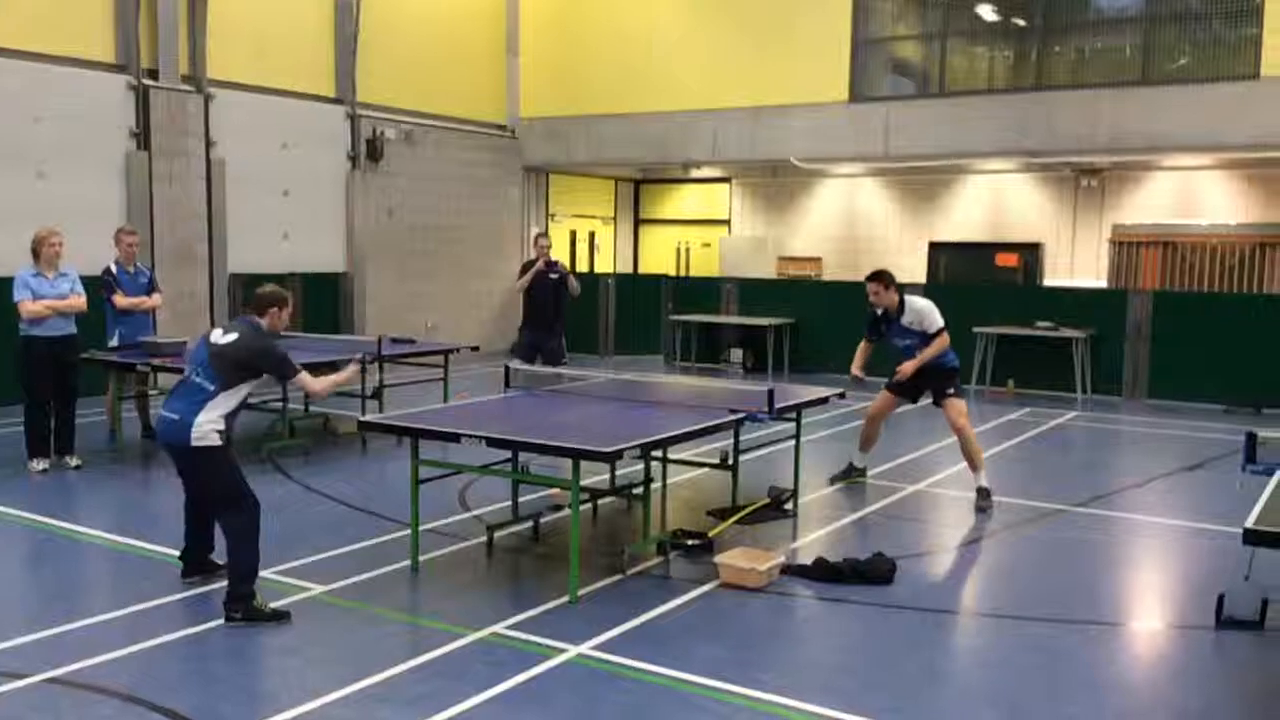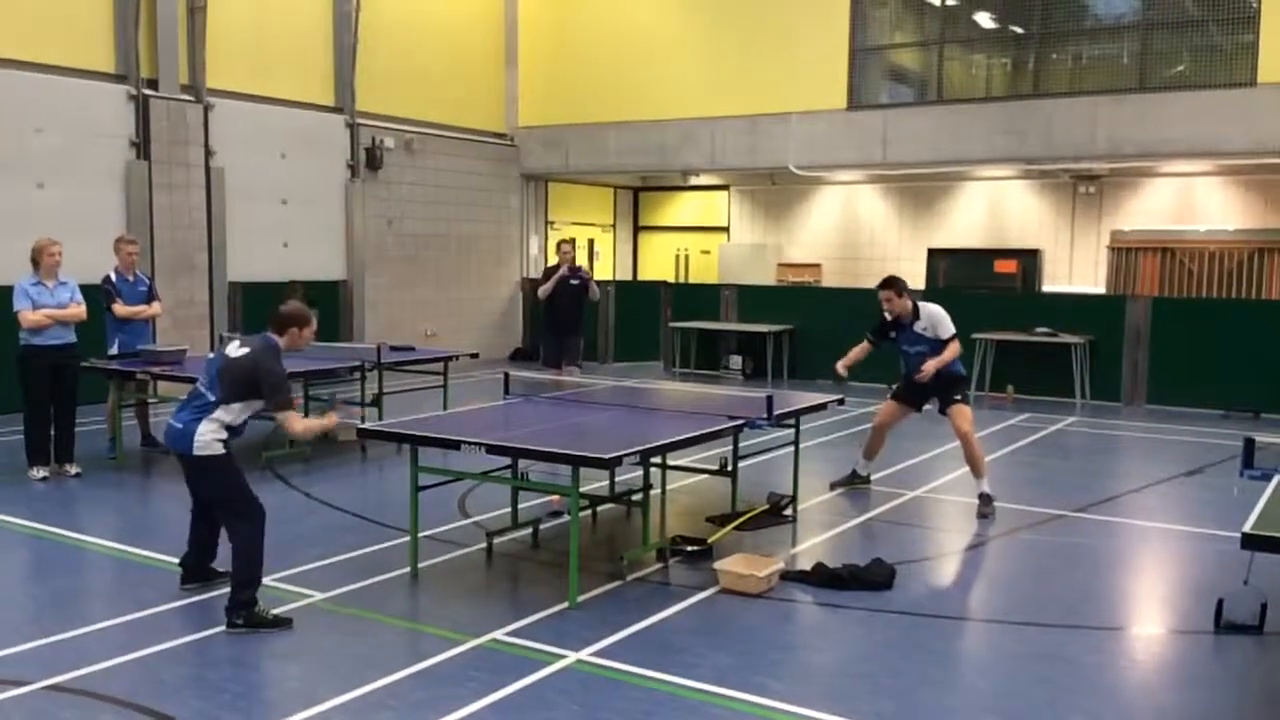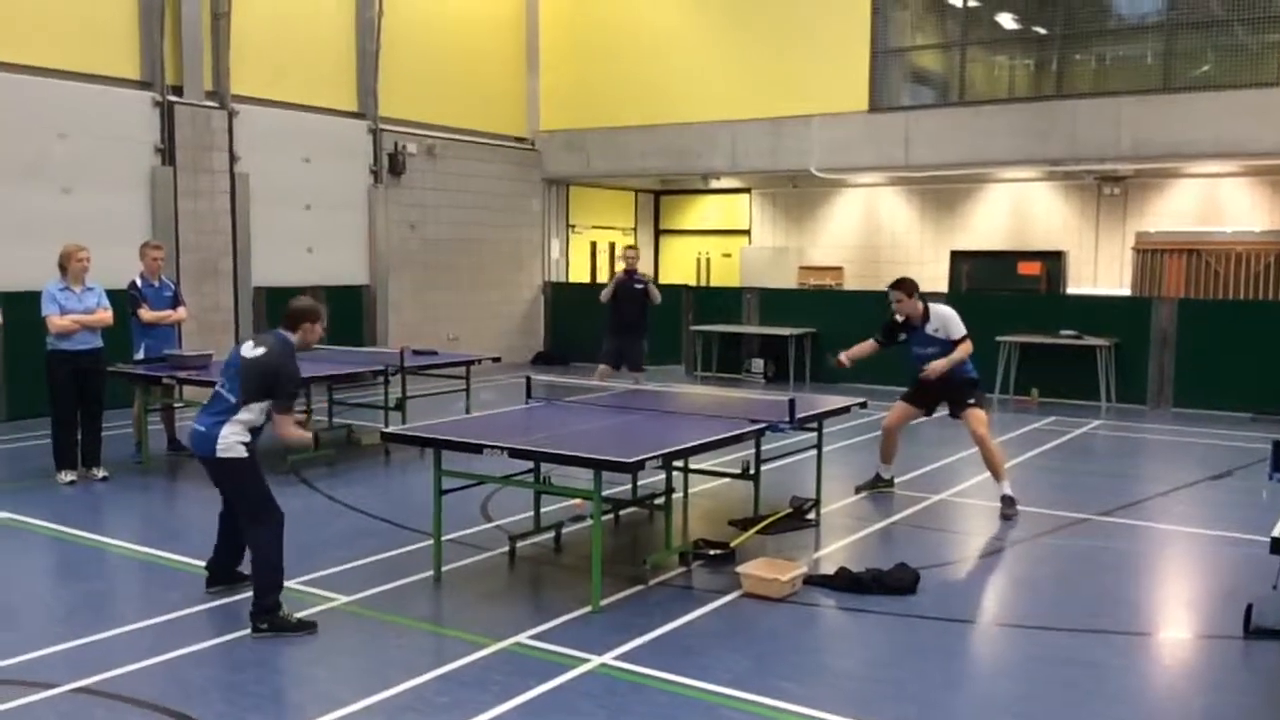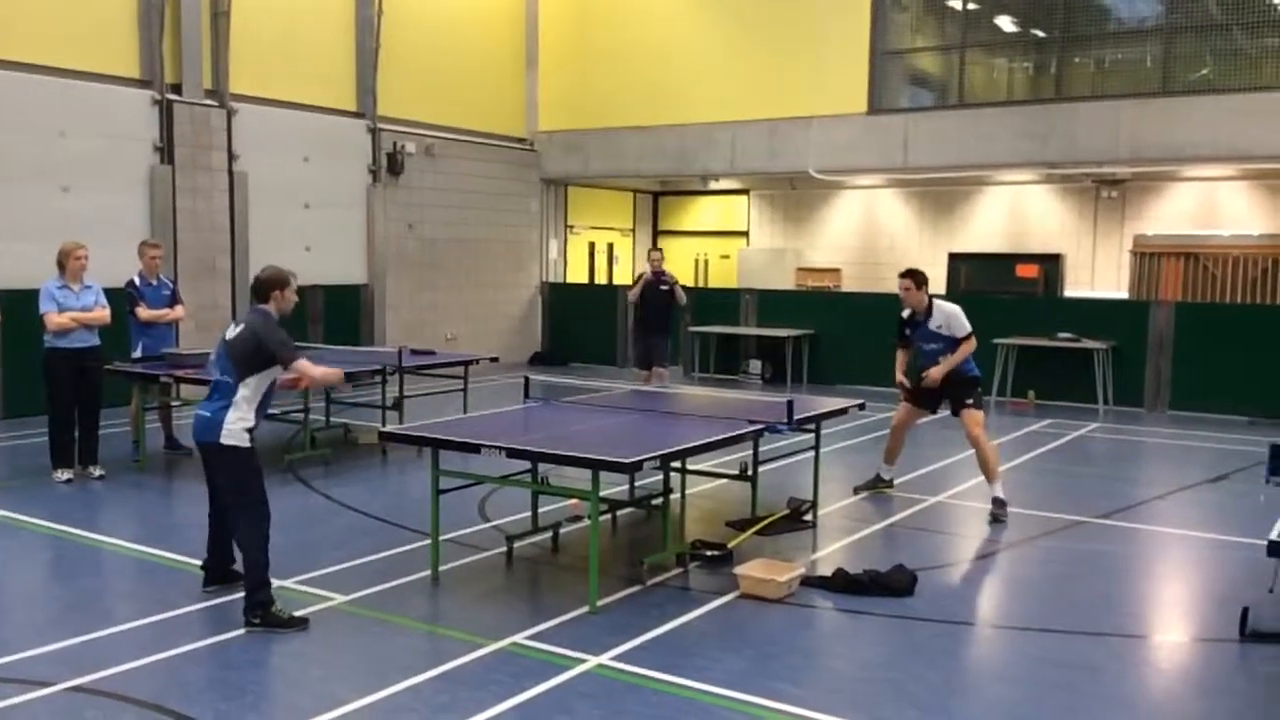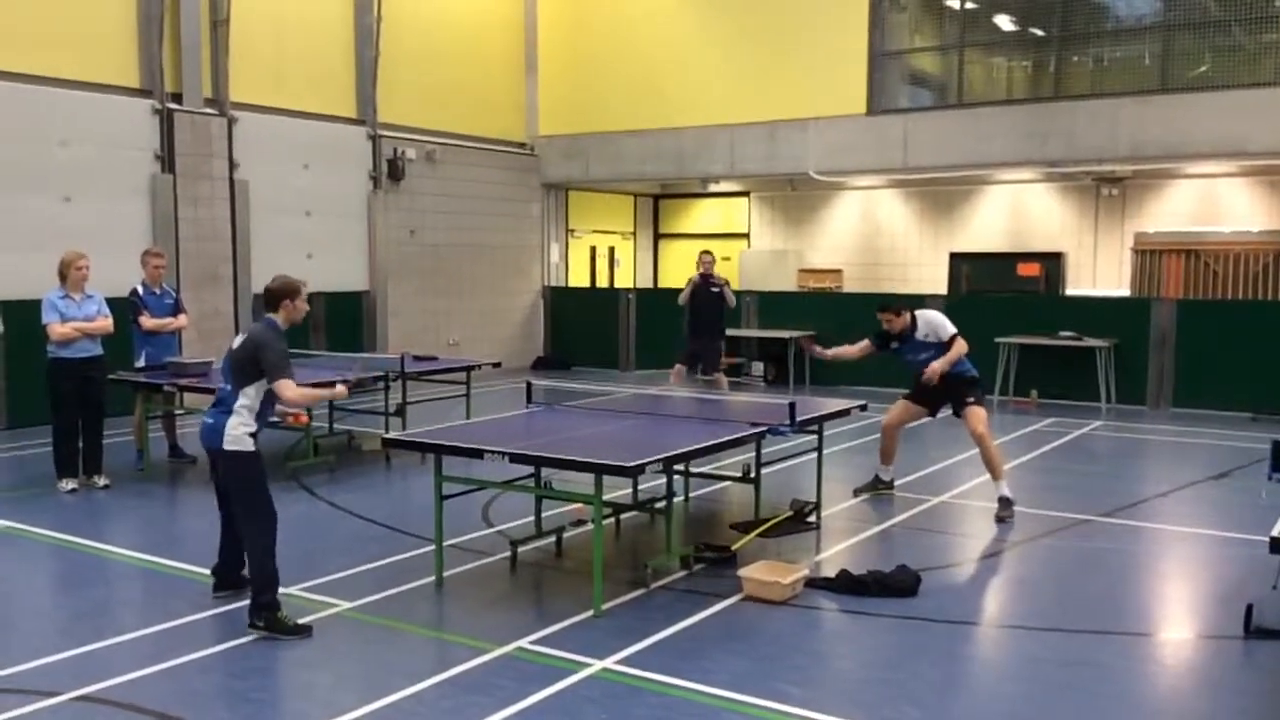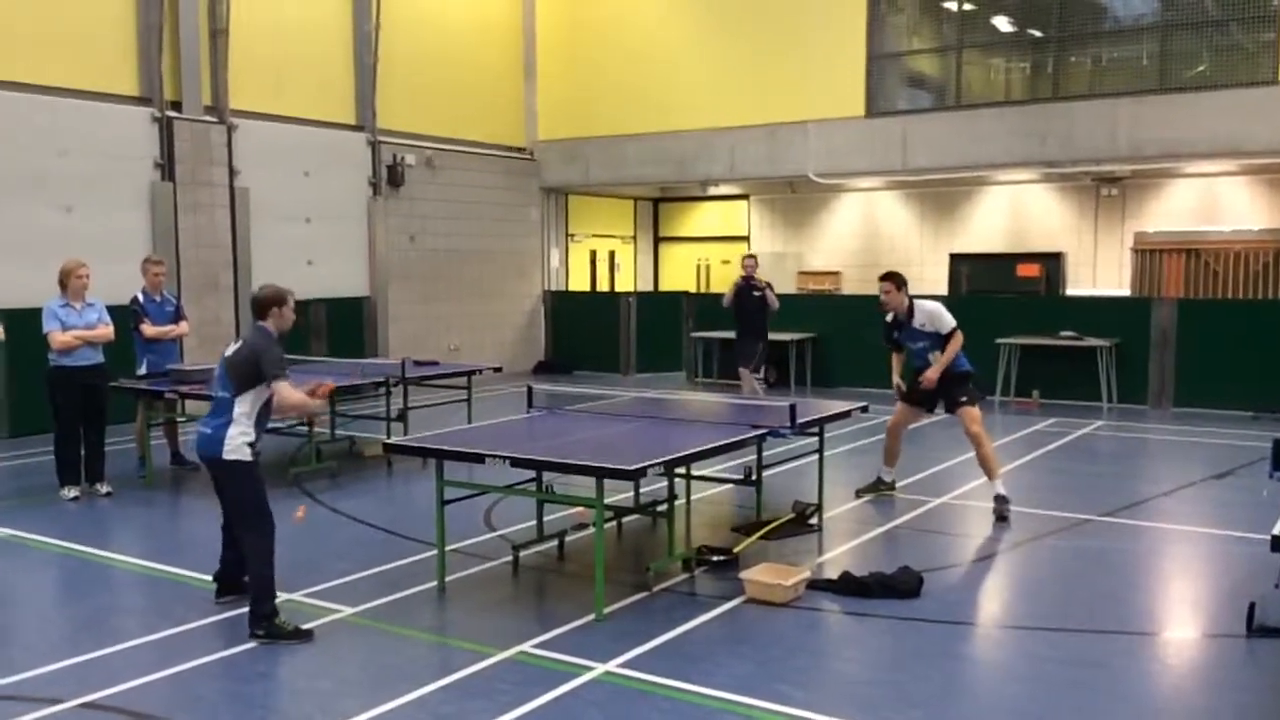
dt=0.7s
person 1, frame 1
left shoulder: (223, 334)
right shoulder: (260, 347)
right elbow: (314, 388)
right wrist: (346, 376)
left hip: (170, 424)
right hip: (197, 434)
left knee: (201, 495)
right knee: (241, 509)
left ankle: (195, 563)
right ankle: (240, 602)
person 1, frame 2
left shoulder: (245, 344)
right shoulder: (268, 364)
right elbow: (296, 429)
left wrist: (272, 404)
right wrist: (326, 424)
left hip: (181, 431)
right hip: (202, 441)
left knee: (208, 503)
right knee: (247, 516)
left ankle: (195, 570)
right ankle: (242, 610)
person 1, frame 3
left shoulder: (253, 344)
right shoulder: (285, 365)
right elbow: (284, 431)
right wrist: (307, 438)
left hip: (203, 436)
right hip: (227, 446)
left knee: (236, 507)
right knee: (266, 521)
left ankle: (222, 573)
right ankle: (266, 614)
person 1, frame 4
left shoulder: (241, 326)
right shoulder: (267, 331)
right elbow: (314, 374)
left wrist: (283, 379)
right wrist: (335, 375)
left hip: (207, 424)
right hip: (229, 433)
left knee: (224, 504)
right knee: (253, 514)
left ankle: (217, 571)
right ankle: (259, 609)
person 1, frame 5
left shoulder: (254, 333)
right shoulder: (270, 341)
right elbow: (289, 394)
left wrist: (276, 410)
right wrist: (331, 393)
left hip: (218, 431)
right hip: (233, 437)
left knee: (236, 509)
right knee: (260, 519)
left ankle: (228, 577)
right ankle: (265, 612)
person 1, frame 6
left shoulder: (243, 344)
right shoulder: (265, 348)
right elbow: (288, 398)
left wrist: (299, 400)
right wrist: (315, 405)
left hip: (209, 440)
right hip: (231, 448)
left knee: (236, 518)
right knee: (258, 527)
left ankle: (229, 582)
right ankle: (263, 620)
person 2, frame 1
left shoulder: (920, 306)
right shoulder: (878, 316)
left elbow: (944, 340)
right elbow: (867, 342)
left wrist: (914, 363)
right wrist: (857, 365)
left hip: (942, 368)
right hip: (909, 369)
left knee: (959, 425)
right knee: (873, 414)
left ankle: (982, 486)
right ankle: (858, 466)
person 2, frame 2
left shoulder: (933, 313)
right shoulder: (888, 322)
left elbow: (955, 346)
right elbow: (865, 346)
left wrist: (935, 364)
right wrist: (844, 362)
left hip: (949, 376)
right hip: (915, 378)
left knee: (964, 431)
right knee: (879, 423)
left ankle: (985, 493)
right ankle: (861, 473)
person 2, frame 3
left shoulder: (944, 314)
right shoulder: (898, 324)
left elbow: (967, 346)
right elbow: (873, 344)
left wrist: (943, 363)
right wrist: (847, 355)
left hip: (959, 380)
right hip: (926, 381)
left knee: (980, 434)
right knee: (889, 425)
left ankle: (1006, 495)
right ankle: (884, 477)
person 2, frame 4
left shoulder: (949, 311)
right shoulder: (906, 318)
left elbow: (970, 343)
right elbow: (904, 348)
left wrist: (942, 369)
right wrist: (899, 373)
left hip: (961, 378)
right hip: (928, 376)
left knee: (976, 434)
right knee: (897, 425)
left ankle: (998, 497)
right ankle: (884, 477)
person 2, frame 5
left shoulder: (932, 318)
right shoulder: (889, 335)
left elbow: (961, 346)
right elbow: (860, 349)
left wrist: (941, 363)
right wrist: (826, 352)
left hip: (961, 380)
right hip: (929, 384)
left knee: (980, 432)
right knee: (889, 423)
left ankle: (1004, 497)
right ankle: (884, 479)
person 2, frame 6
left shoulder: (930, 309)
right shoulder: (891, 322)
left elbow: (957, 338)
left wrist: (936, 369)
right wrist: (896, 376)
left hip: (954, 375)
right hip: (923, 377)
left knee: (974, 431)
right knee: (894, 426)
left ankle: (1000, 494)
right ankle: (886, 480)
person 3, frame 1
left shoulder: (71, 276)
right shoulder: (24, 277)
left elbow: (81, 305)
right elbow: (28, 312)
left wrist: (48, 303)
right wrist: (65, 306)
left hip: (67, 343)
right hip: (35, 345)
left knee: (67, 399)
right knee: (37, 400)
left ankle: (66, 452)
right ankle: (38, 455)
person 3, frame 2
left shoulder: (70, 285)
right shoulder: (23, 287)
left elbow: (81, 314)
right elbow: (27, 321)
left wrist: (48, 312)
right wrist: (65, 315)
left hip: (67, 351)
right hip: (35, 353)
left knee: (67, 407)
right knee: (37, 409)
left ankle: (66, 460)
right ankle: (38, 463)
person 3, frame 3
left shoulder: (97, 290)
right shoulder: (51, 291)
left elbow: (108, 319)
right elbow: (55, 325)
left wrist: (75, 318)
right wrist: (92, 320)
left hip: (93, 356)
right hip: (62, 358)
left knee: (93, 411)
right knee: (64, 414)
left ankle: (93, 464)
right ankle: (65, 467)
person 3, frame 4
left shoulder: (95, 288)
right shoulder: (49, 289)
left elbow: (105, 318)
right elbow: (53, 324)
left wrist: (73, 315)
right wrist: (89, 319)
left hip: (91, 354)
right hip: (60, 356)
left knee: (90, 410)
right knee: (62, 411)
left ankle: (90, 462)
right ankle: (62, 465)
person 3, frame 5
left shoulder: (97, 298)
right shoulder: (51, 300)
left elbow: (108, 327)
right elbow: (56, 334)
left wrist: (76, 325)
right wrist: (92, 329)
left hip: (94, 364)
right hip: (63, 366)
left knee: (94, 419)
right knee: (66, 422)
left ankle: (94, 472)
right ankle: (67, 475)
person 3, frame 6
left shoulder: (97, 306)
right shoulder: (52, 308)
left elbow: (109, 334)
right elbow: (57, 342)
left wrist: (77, 333)
right wrist: (93, 337)
left hip: (95, 372)
right hip: (64, 375)
left knee: (96, 427)
right knee: (67, 429)
left ankle: (97, 479)
right ankle: (69, 483)
person 4, frame 1
left shoulder: (146, 272)
right shoulder: (110, 272)
left elbow: (156, 301)
right elbow: (119, 303)
left wrist: (130, 302)
right wrist: (142, 299)
left hip: (145, 338)
right hip: (120, 339)
left knee: (142, 386)
right knee: (116, 387)
left ankle: (147, 427)
person 4, frame 2
left shoulder: (146, 281)
right shoulder: (109, 282)
left elbow: (156, 310)
right elbow: (119, 311)
left wrist: (130, 312)
right wrist: (143, 308)
left hip: (144, 347)
right hip: (120, 348)
left knee: (142, 393)
right knee: (116, 395)
left ankle: (146, 437)
right ankle: (113, 441)
person 4, frame 3
left shoulder: (171, 286)
right shoulder: (135, 287)
left elbow: (182, 315)
right elbow: (145, 316)
left wrist: (156, 317)
right wrist: (168, 313)
left hip: (170, 351)
right hip: (146, 352)
left knee: (168, 399)
right knee: (142, 399)
left ankle: (172, 441)
right ankle: (139, 445)
person 4, frame 4
left shoulder: (169, 284)
right shoulder: (133, 285)
left elbow: (180, 313)
right elbow: (143, 315)
left wrist: (154, 315)
right wrist: (166, 311)
left hip: (167, 350)
right hip: (144, 351)
left knee: (165, 397)
right knee: (140, 398)
left ankle: (170, 440)
right ankle: (137, 444)
person 4, frame 5
left shoulder: (172, 293)
right shoulder: (137, 294)
left elbow: (183, 322)
right elbow: (146, 324)
left wrist: (157, 324)
right wrist: (169, 321)
left hip: (171, 358)
right hip: (147, 360)
left knee: (169, 406)
right knee: (143, 407)
left ankle: (174, 448)
right ankle: (140, 453)
person 4, frame 6
left shoulder: (173, 301)
right shoulder: (137, 302)
left elbow: (184, 329)
right elbow: (146, 332)
left wrist: (158, 331)
right wrist: (170, 328)
left hip: (172, 366)
right hip: (149, 368)
left knee: (171, 413)
right knee: (145, 414)
left ankle: (176, 455)
right ankle: (143, 460)
